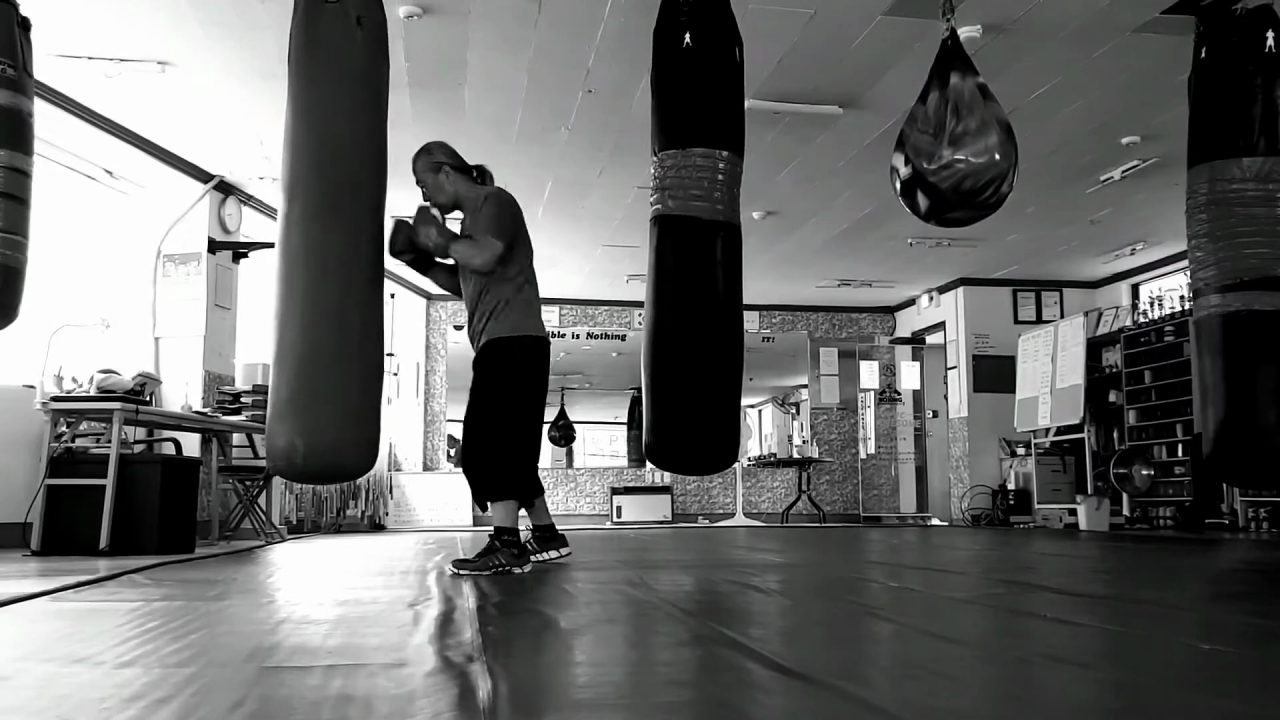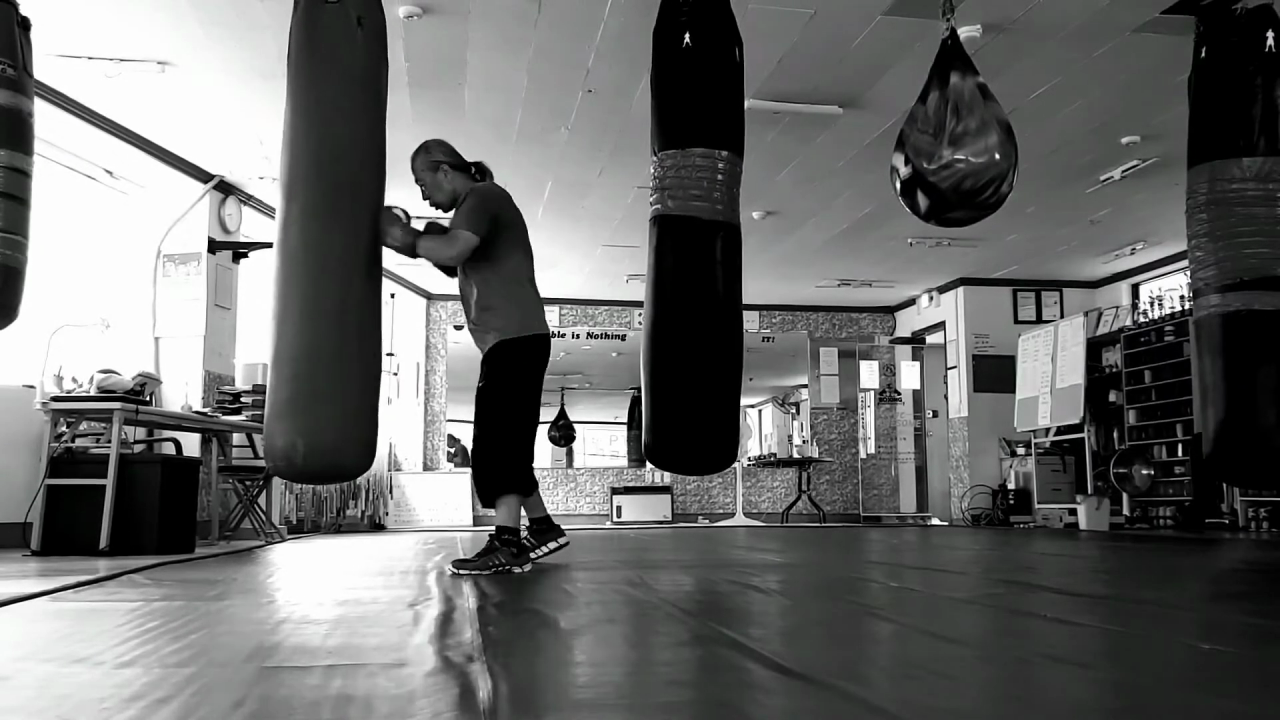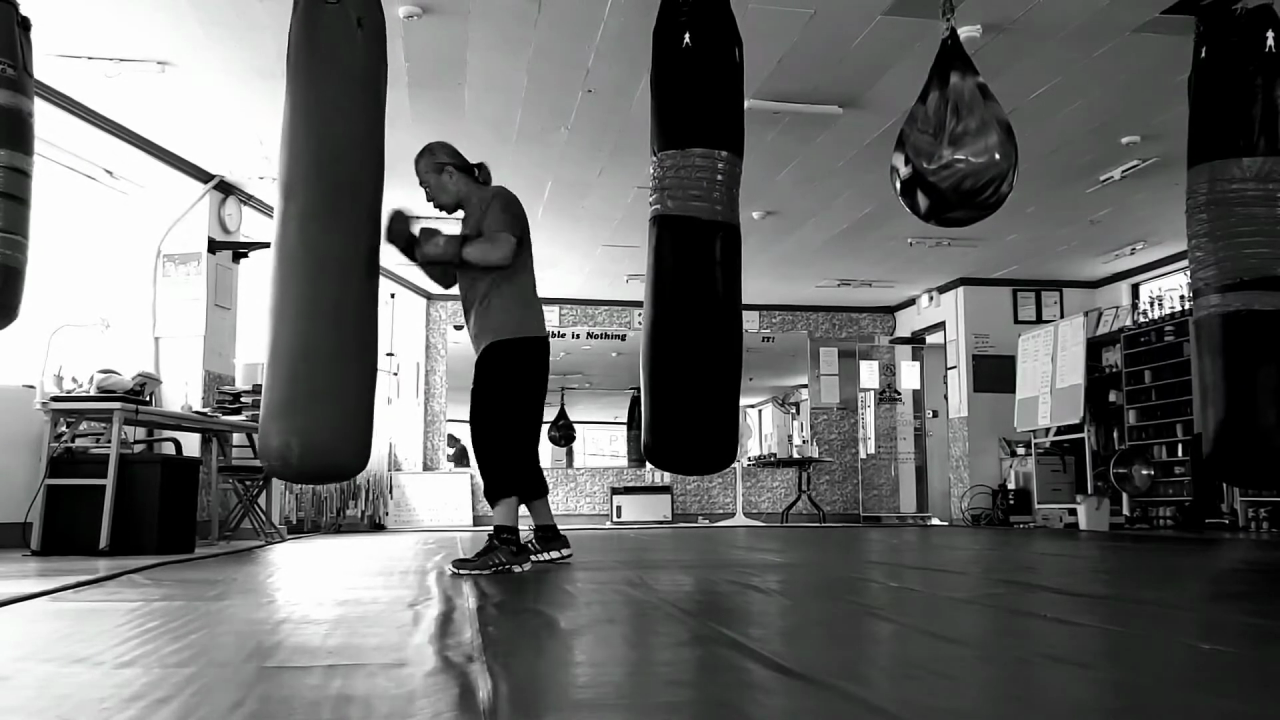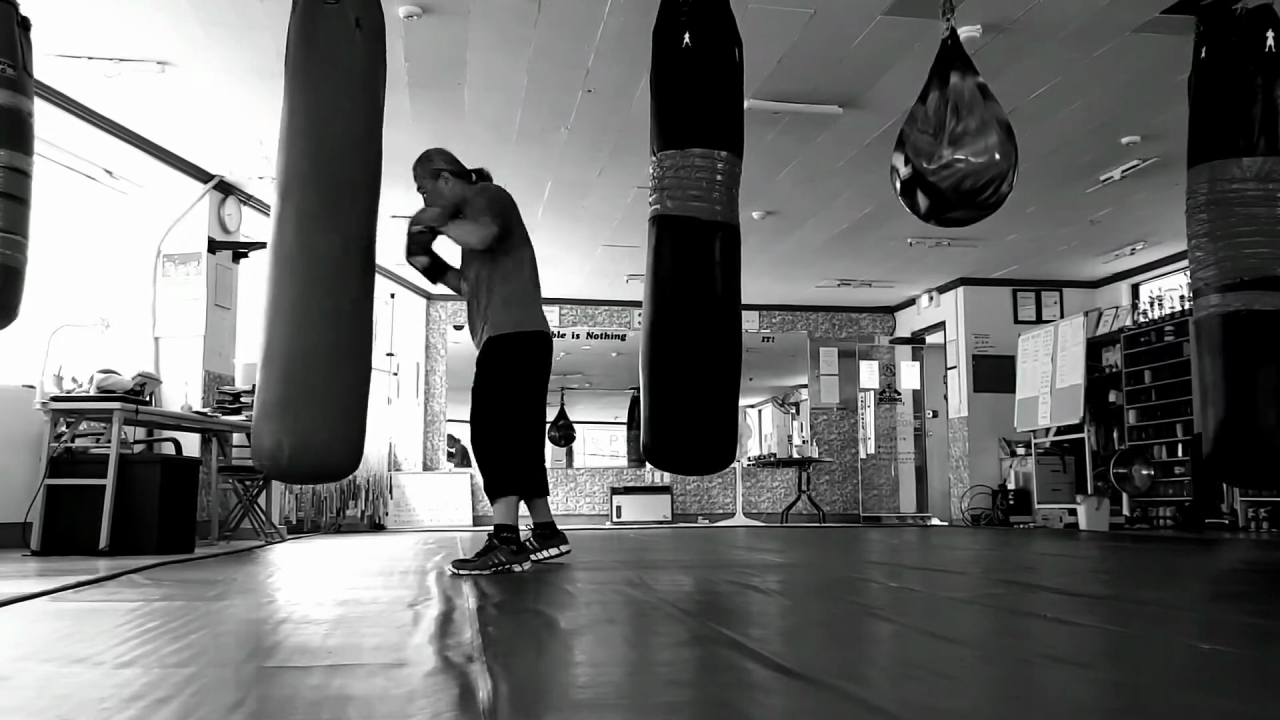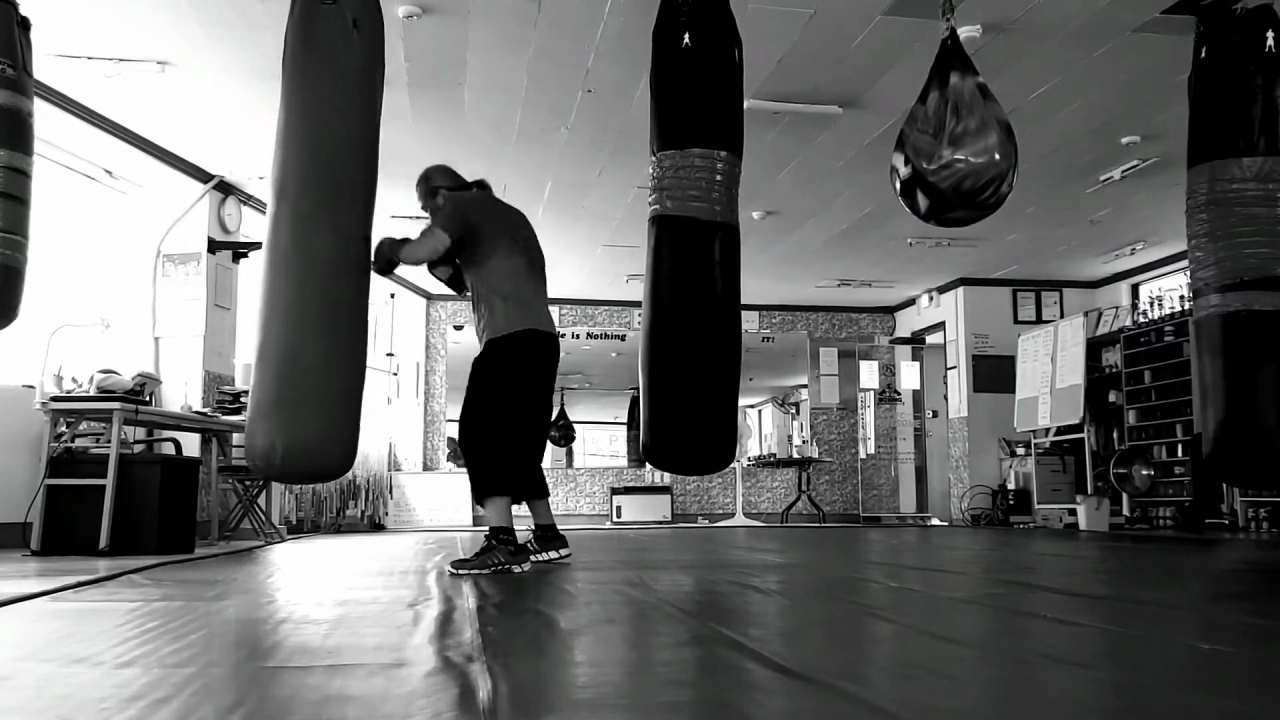
dt=0.1s
person 1, frame 1
left shoulder: (493, 200)
right shoulder: (478, 213)
left elbow: (484, 258)
right elbow: (456, 282)
left wrist: (442, 241)
right wrist: (415, 255)
left hip: (510, 342)
right hip: (517, 344)
left knee: (487, 438)
right knee: (512, 442)
left ankle: (506, 544)
right ankle: (545, 535)
person 1, frame 2
left shoulder: (483, 195)
right shoulder: (475, 207)
left elbow: (453, 251)
right elbow: (461, 268)
left wrist: (410, 240)
right wrist: (414, 241)
left hip: (514, 339)
right hip: (514, 341)
left knee: (496, 435)
right knee: (507, 439)
left ankle: (505, 543)
right ankle: (542, 527)
person 1, frame 3
left shoulder: (498, 200)
right shoulder: (474, 216)
left elbow: (502, 252)
right elbow: (448, 278)
left wrist: (451, 247)
right wrist: (408, 244)
left hip: (511, 341)
right hip: (512, 342)
left knee: (496, 435)
right knee: (515, 442)
left ankle: (506, 543)
right ankle: (547, 537)
person 1, frame 4
left shoulder: (489, 198)
right shoulder: (475, 214)
left elbow: (478, 237)
right elbow: (469, 283)
left wrist: (438, 223)
right wrist: (429, 261)
left hip: (513, 337)
right hip: (516, 340)
left knee: (496, 432)
right knee: (519, 439)
left ankle: (506, 541)
right ankle: (546, 533)
person 1, frame 5
left shoulder: (462, 203)
right shoulder: (511, 217)
left elbow: (427, 249)
left wrist: (393, 252)
right wrist: (469, 274)
left hip: (511, 338)
right hip: (537, 339)
left knee: (483, 434)
right knee: (519, 442)
left ankle: (502, 543)
right ankle: (547, 536)
